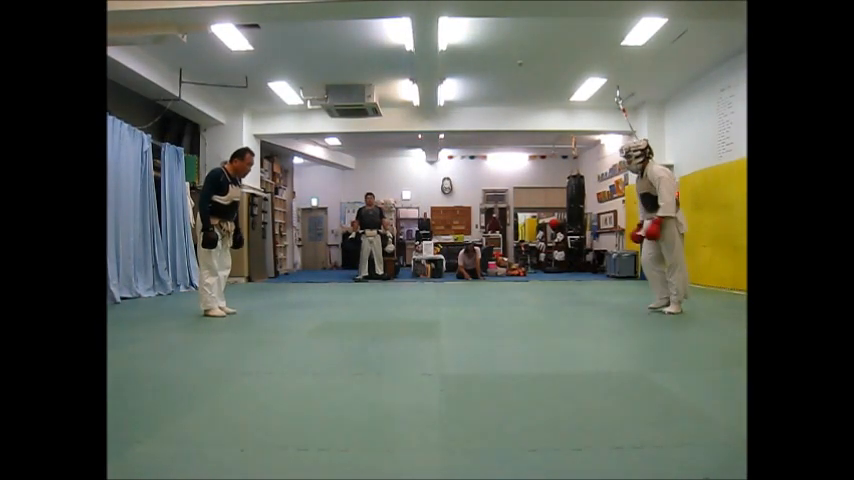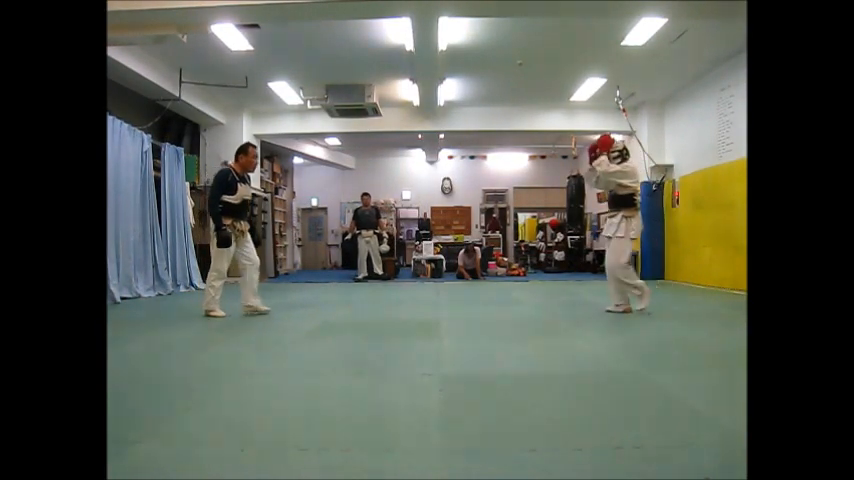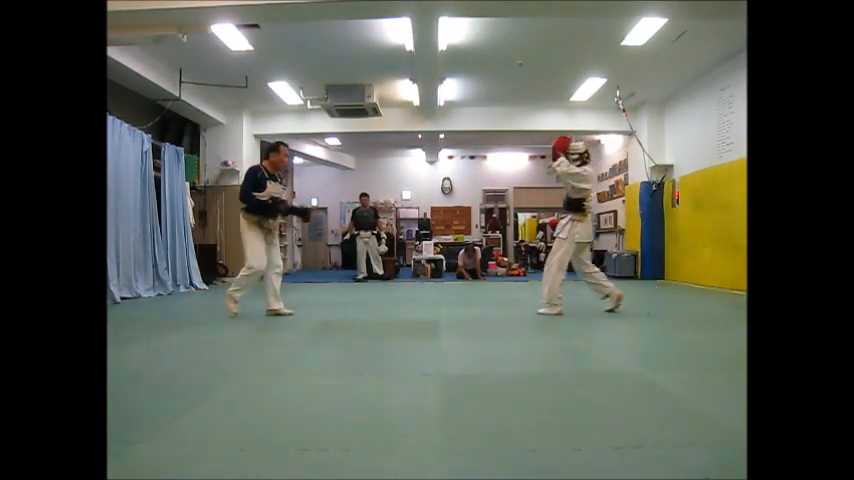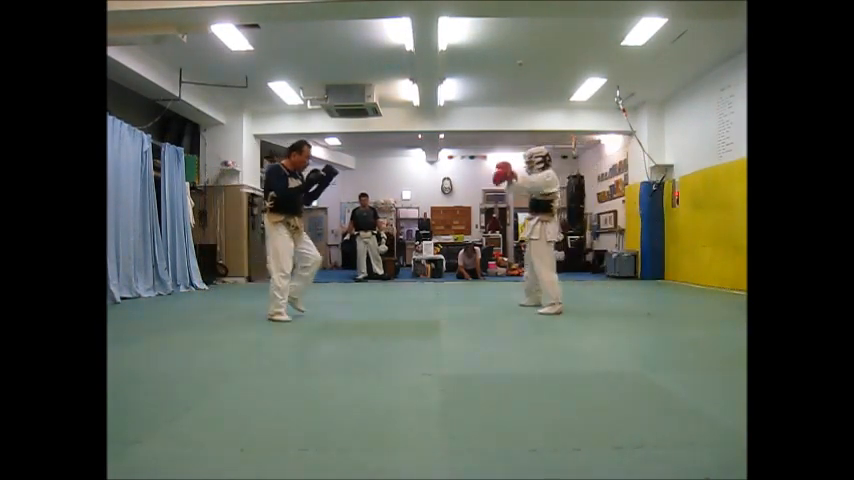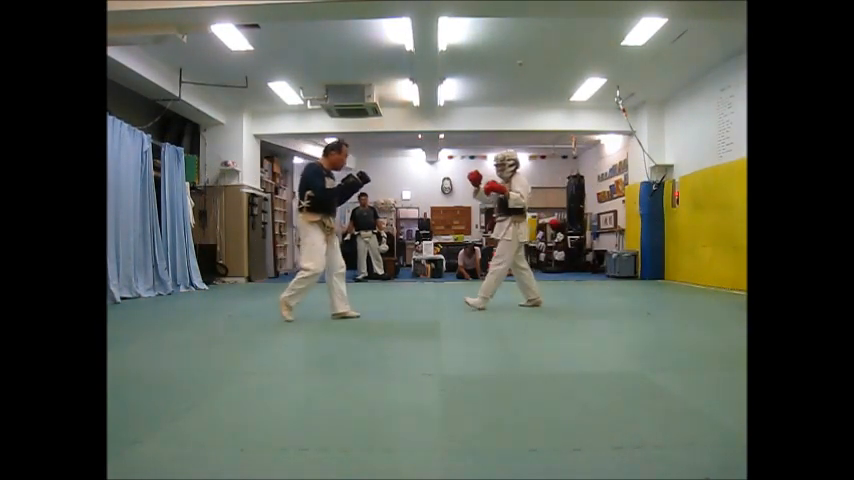
dt=0.4s
person 1, frame 1
left shoulder: (237, 179)
right shoulder: (216, 175)
right elbow: (203, 203)
left wrist: (237, 230)
right wrist: (207, 229)
left hip: (226, 227)
right hip: (211, 225)
left knee: (223, 267)
right knee: (210, 267)
left ankle: (219, 303)
right ankle: (209, 306)
person 1, frame 2
left shoulder: (246, 178)
right shoulder: (224, 175)
right elbow: (212, 203)
left wrist: (252, 230)
right wrist: (219, 229)
left hip: (241, 228)
right hip: (225, 226)
left knee: (252, 263)
right knee: (219, 269)
left ankle: (251, 303)
right ankle: (211, 307)
person 1, frame 3
left shoulder: (277, 177)
right shoulder: (255, 172)
right elbow: (244, 197)
left wrist: (294, 210)
right wrist: (270, 207)
left hip: (270, 225)
right hip: (253, 223)
left knee: (275, 267)
right knee: (257, 265)
left ankle: (274, 305)
right ankle: (233, 295)
person 1, frame 4
left shoulder: (297, 174)
right shoulder: (275, 171)
left elbow: (307, 200)
right elbow: (284, 195)
left wrist: (323, 183)
right wrist: (307, 184)
left hip: (295, 225)
right hip: (278, 224)
left knee: (313, 259)
right knee: (281, 269)
left ankle: (293, 295)
right ankle: (276, 311)
person 1, frame 5
left shoulder: (328, 174)
right shoulder: (312, 169)
left elbow: (336, 201)
right elbow: (322, 195)
left wrist: (354, 187)
right wrist: (345, 186)
left hip: (326, 225)
right hip: (311, 223)
left knee: (337, 268)
right knee: (314, 267)
left ankle: (341, 309)
right ankle: (287, 300)
person 2, frame 1
left shoulder: (659, 173)
right shoulder: (640, 177)
left elbow: (667, 201)
left wrist: (656, 224)
right wrist: (640, 226)
left hip: (669, 223)
right hip: (653, 224)
left knee: (674, 263)
right knee: (648, 261)
left ankle: (676, 302)
right ankle: (662, 298)
person 2, frame 2
left shoulder: (628, 170)
right shoulder: (612, 173)
left elbow: (603, 171)
right elbow: (593, 180)
left wrist: (602, 153)
right wrist: (594, 158)
left hip: (626, 223)
right hip: (615, 223)
left knee: (616, 264)
right knee: (612, 265)
left ankle: (642, 291)
right ankle: (621, 303)
person 2, frame 3
left shoulder: (585, 173)
right shoulder: (578, 174)
left elbow: (561, 170)
right elbow: (556, 170)
left wrist: (561, 154)
right wrist: (557, 155)
left hip: (574, 226)
right hip: (576, 225)
left knee: (555, 264)
right knee: (584, 266)
left ankle: (553, 305)
right ankle: (612, 293)
person 2, frame 4
left shoulder: (549, 176)
right shoulder: (540, 178)
left elbow: (527, 181)
right elbow: (523, 186)
left wrist: (508, 174)
right wrist: (508, 176)
left hip: (543, 225)
right hip: (538, 225)
left knee: (543, 265)
right knee: (531, 263)
left ankle: (555, 303)
right ankle: (533, 298)
person 2, frame 5
left shoulder: (519, 180)
right shoulder: (504, 182)
left elbow: (520, 200)
right elbow: (486, 198)
left wrist: (502, 190)
right wrist: (477, 185)
left hip: (514, 227)
right hip: (506, 226)
left knee: (498, 264)
right knee: (519, 264)
left ankle: (482, 299)
right ankle: (533, 297)
